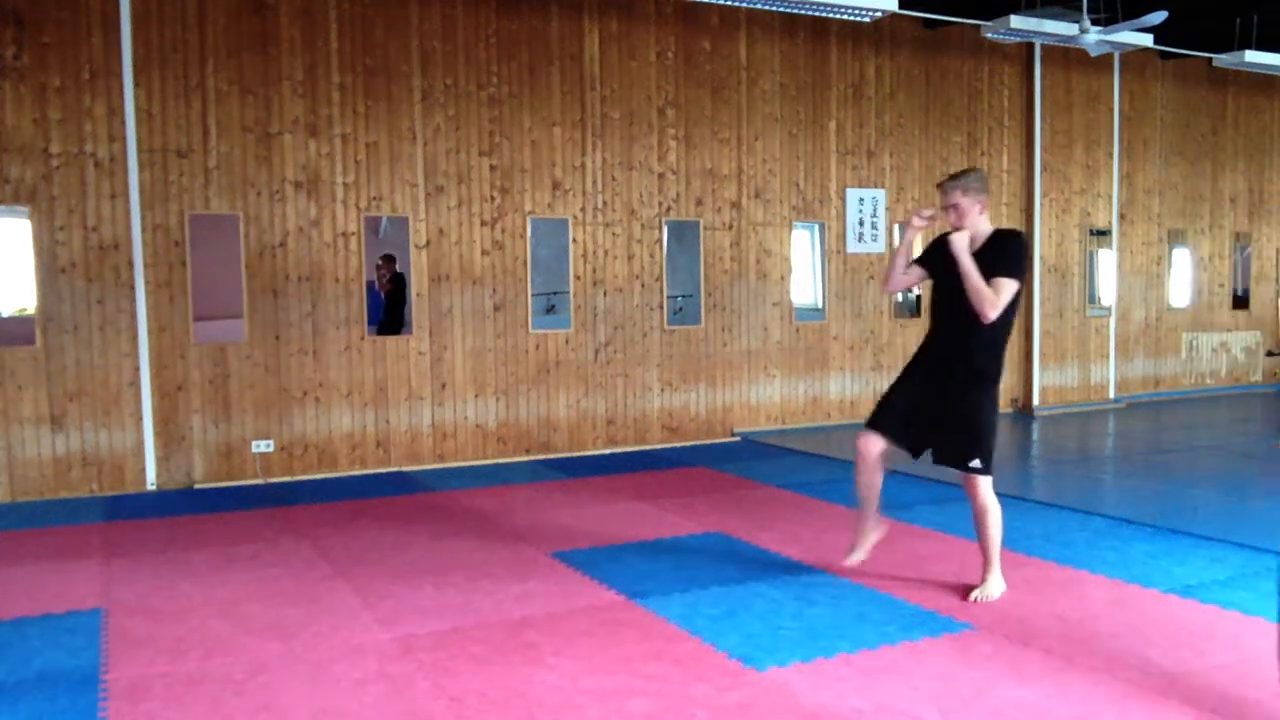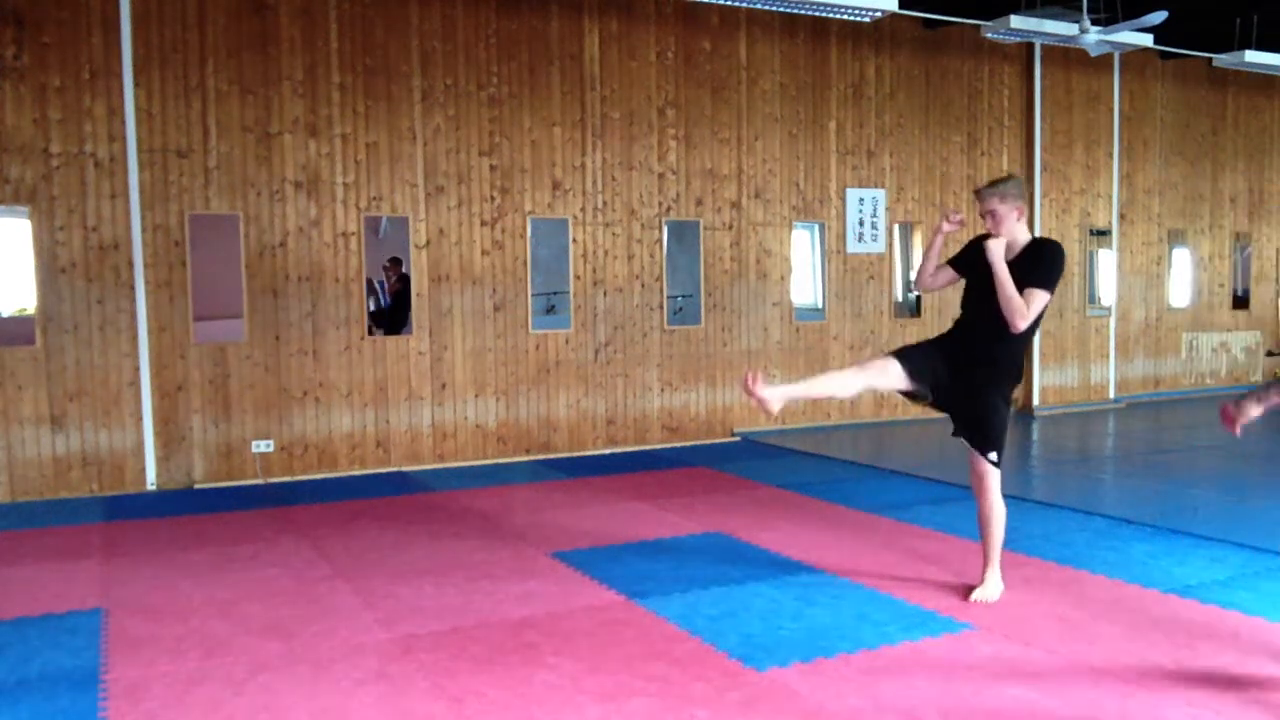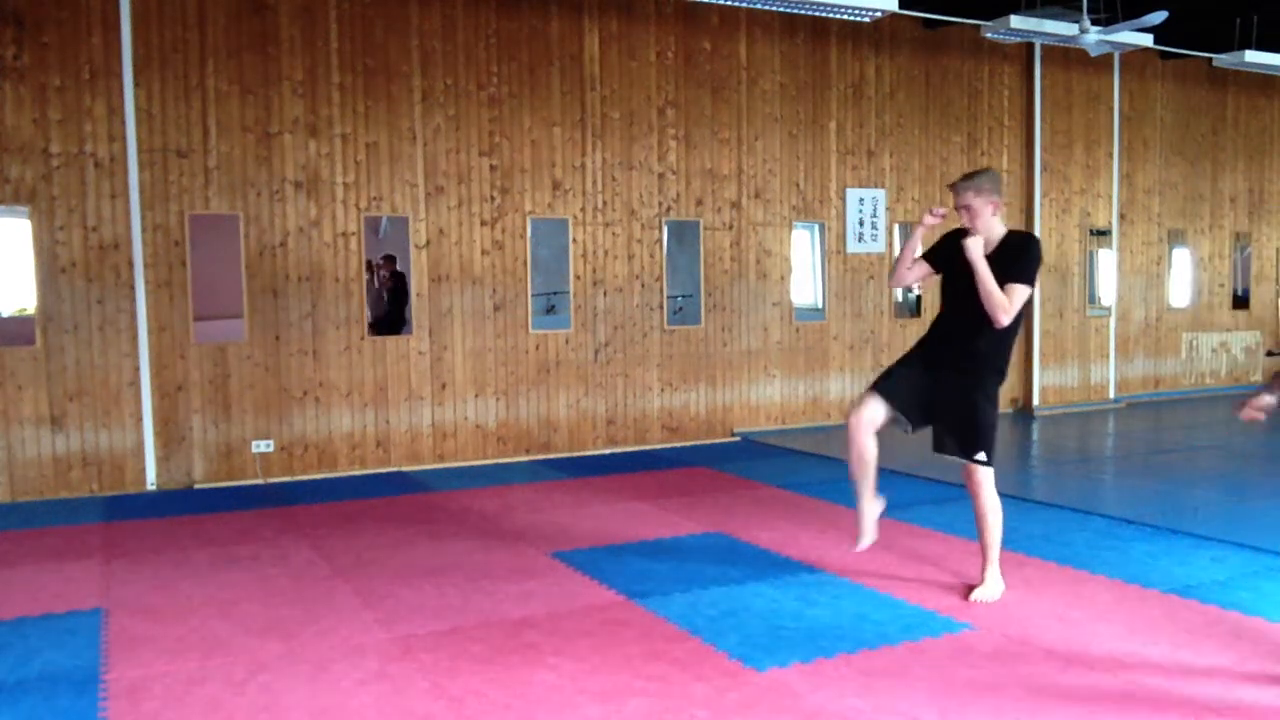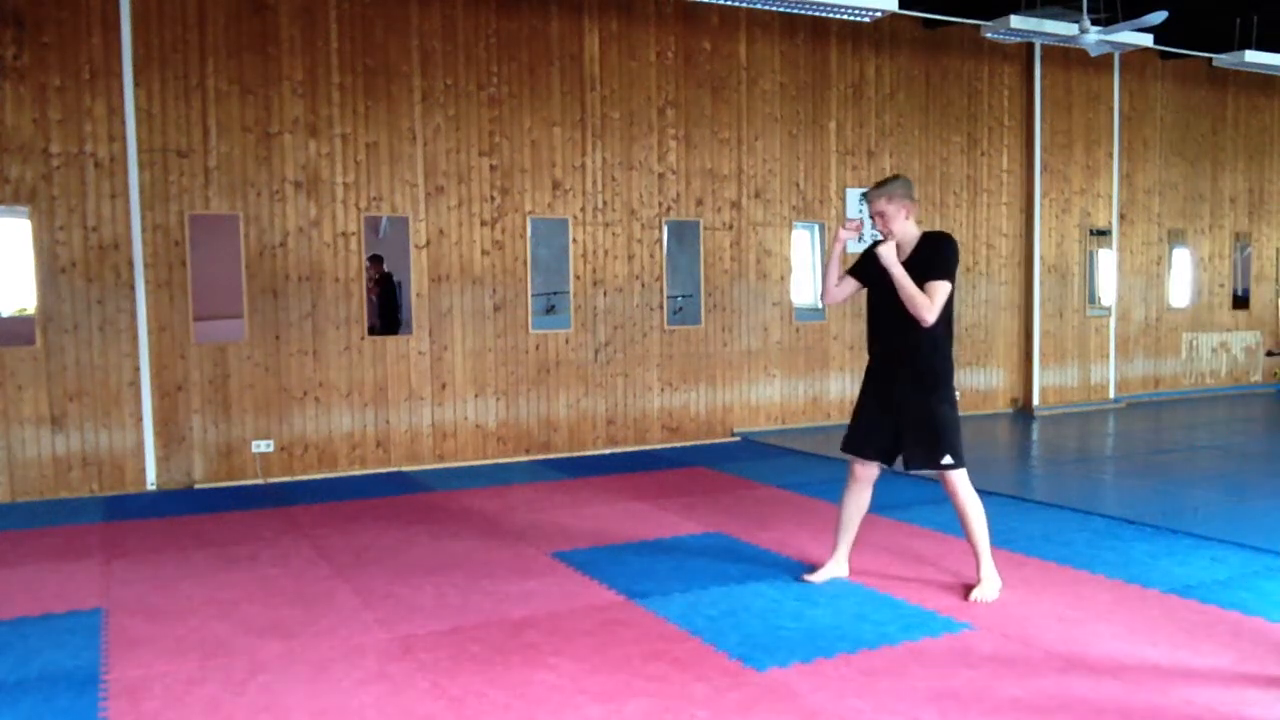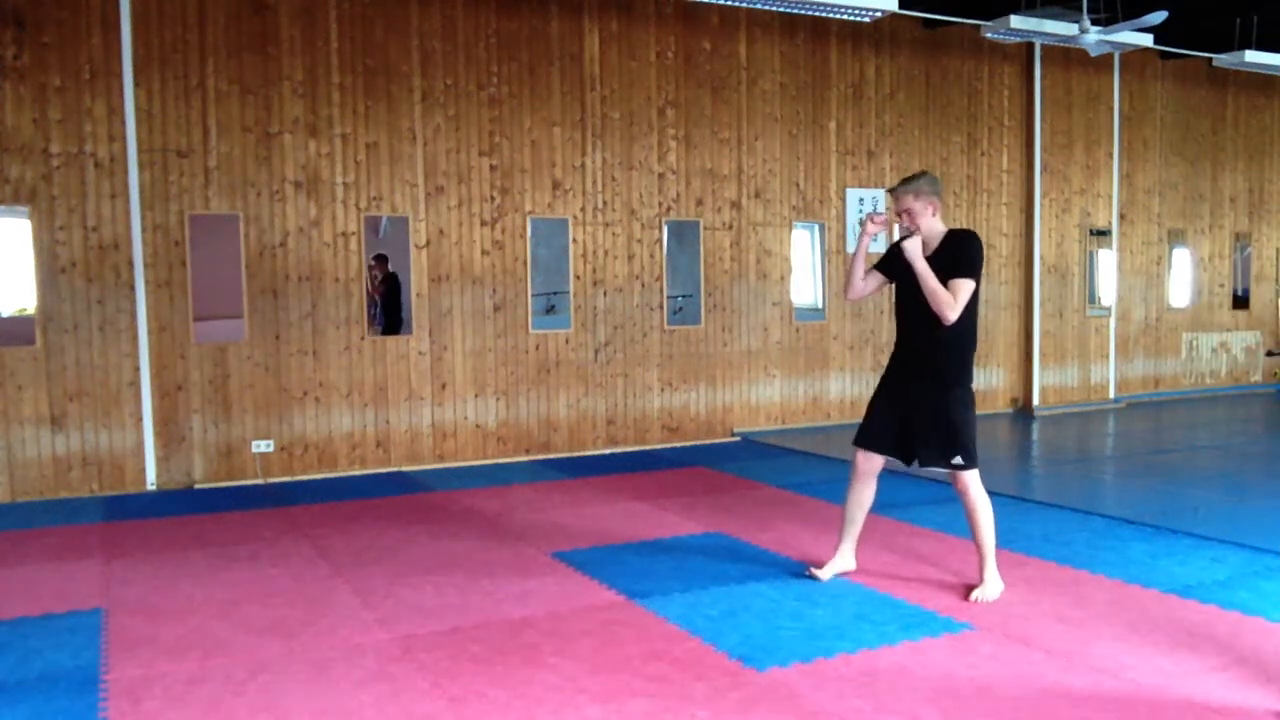
dt=0.5s
person 1, frame 1
left shoulder: (1010, 245)
right shoulder: (944, 246)
left elbow: (990, 310)
right elbow: (893, 284)
left wrist: (963, 255)
right wrist: (910, 234)
left hip: (973, 381)
right hip: (926, 369)
left knee: (977, 483)
right knee: (868, 445)
left ankle: (994, 574)
right ankle: (870, 524)
person 1, frame 2
left shoulder: (1047, 254)
right shoulder: (981, 247)
left elbow: (1019, 319)
right elbow: (925, 283)
left wrist: (997, 261)
right wrist: (939, 236)
left hip: (992, 376)
right hip: (948, 356)
left knee: (985, 478)
right knee: (875, 371)
left ankle: (992, 575)
right ankle: (779, 395)
person 1, frame 3
left shoulder: (1023, 247)
right shoulder: (955, 242)
left elbow: (1002, 315)
right elbow: (899, 279)
left wrist: (976, 258)
right wrist: (920, 229)
left hip: (976, 376)
right hip: (929, 359)
left knee: (978, 477)
right knee: (861, 419)
left ankle: (992, 575)
right ankle: (868, 503)
person 1, frame 4
left shoulder: (939, 246)
right shoulder: (875, 254)
left elbow: (927, 314)
right elbow: (830, 296)
left wrist: (892, 265)
right wrist: (839, 244)
left hip: (929, 383)
right hip: (882, 381)
left knee: (954, 479)
right knee: (861, 471)
left ankle: (988, 572)
right ankle: (839, 560)
person 1, frame 5
left shoulder: (965, 244)
right shoulder: (901, 249)
left elbow: (950, 312)
right elbow: (854, 291)
left wrist: (917, 260)
right wrist: (865, 238)
left hip: (947, 382)
right hip: (902, 375)
left knee: (965, 479)
right knee: (865, 462)
left ankle: (990, 574)
right ankle: (845, 553)
